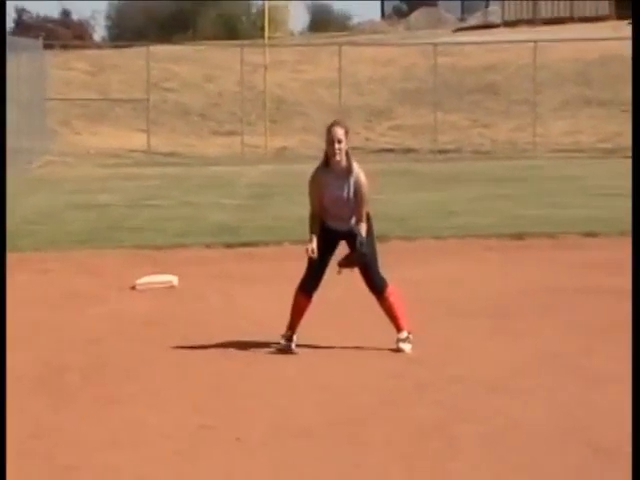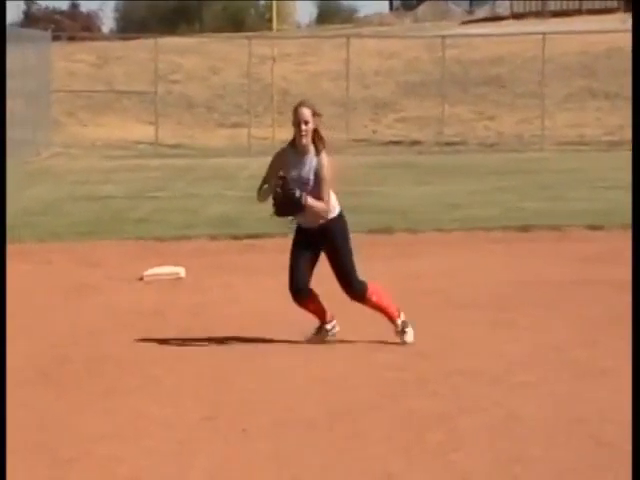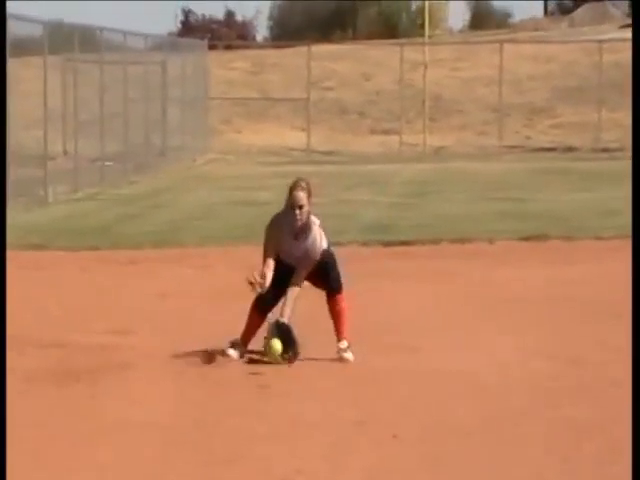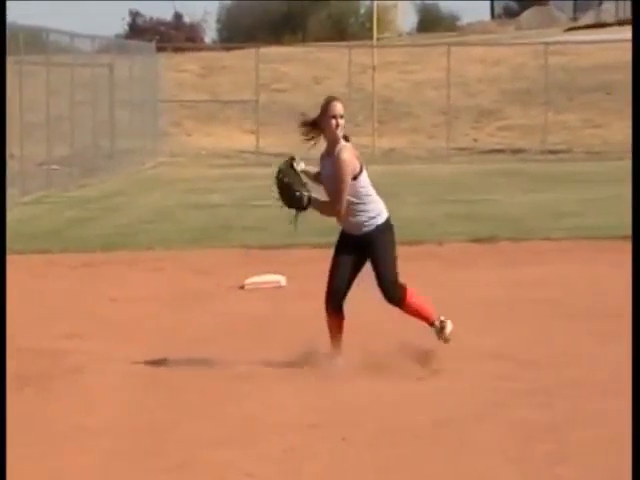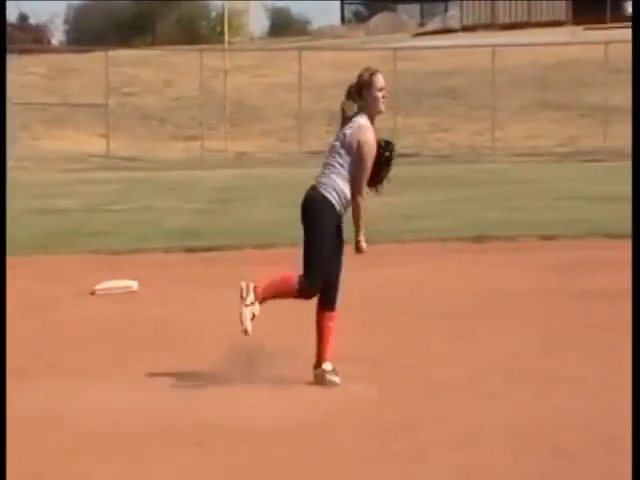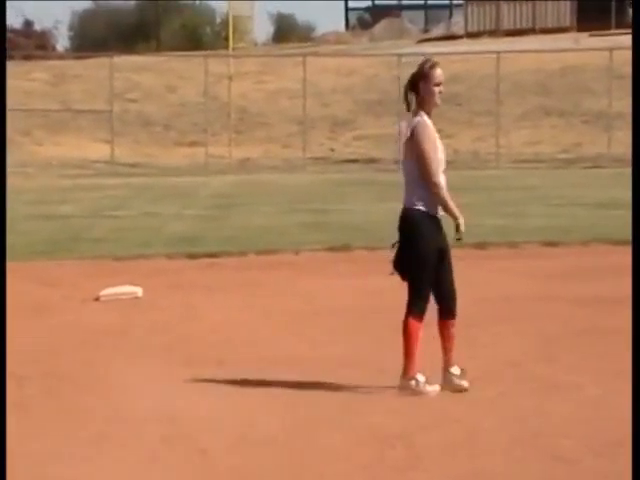
dt=0.7s
person 1, frame 1
left shoulder: (358, 177)
right shoulder: (318, 177)
left elbow: (362, 218)
right elbow: (316, 213)
left wrist: (361, 243)
right wrist: (313, 239)
left hip: (355, 227)
right hip: (329, 227)
left knee: (374, 279)
right knee: (311, 278)
left ankle: (403, 332)
right ankle: (290, 332)
person 1, frame 2
left shoulder: (321, 161)
right shoulder: (283, 157)
left elbow: (324, 209)
right elbow: (260, 195)
left wrist: (302, 199)
right wrist: (271, 189)
left hip: (330, 225)
right hip: (306, 228)
left knee: (352, 287)
right knee: (298, 289)
left ankle: (397, 318)
right ankle: (327, 321)
person 1, frame 3
left shoulder: (314, 234)
right shoulder: (276, 224)
left elbow: (297, 281)
right elbow: (270, 258)
left wrist: (284, 317)
right wrist: (264, 277)
left hip: (319, 263)
right hip: (287, 262)
left knee: (334, 285)
right knee: (266, 298)
left ankle: (343, 343)
right ankle: (242, 343)
person 1, frame 4
left shoulder: (344, 155)
right shoulder: (326, 154)
left elbow: (339, 209)
left wrist: (309, 200)
right wrist: (304, 171)
left hip: (377, 229)
right hip: (351, 234)
left knee: (391, 291)
right knee: (334, 296)
left ankle: (438, 322)
right ankle: (336, 352)
person 1, frame 5
left shoulder: (355, 125)
right shoulder: (366, 132)
right elbow: (360, 190)
right wrist: (360, 234)
left hip: (330, 209)
right hip: (322, 206)
left knee: (329, 293)
right knee: (312, 283)
left ankle: (323, 365)
right ankle: (254, 293)
person 1, frame 6
left shoulder: (420, 126)
right shoulder: (421, 128)
left elbow: (433, 178)
right elbow: (433, 182)
right wrist: (458, 216)
left hip: (431, 217)
right hip: (417, 219)
left knee: (447, 296)
right knee: (418, 298)
